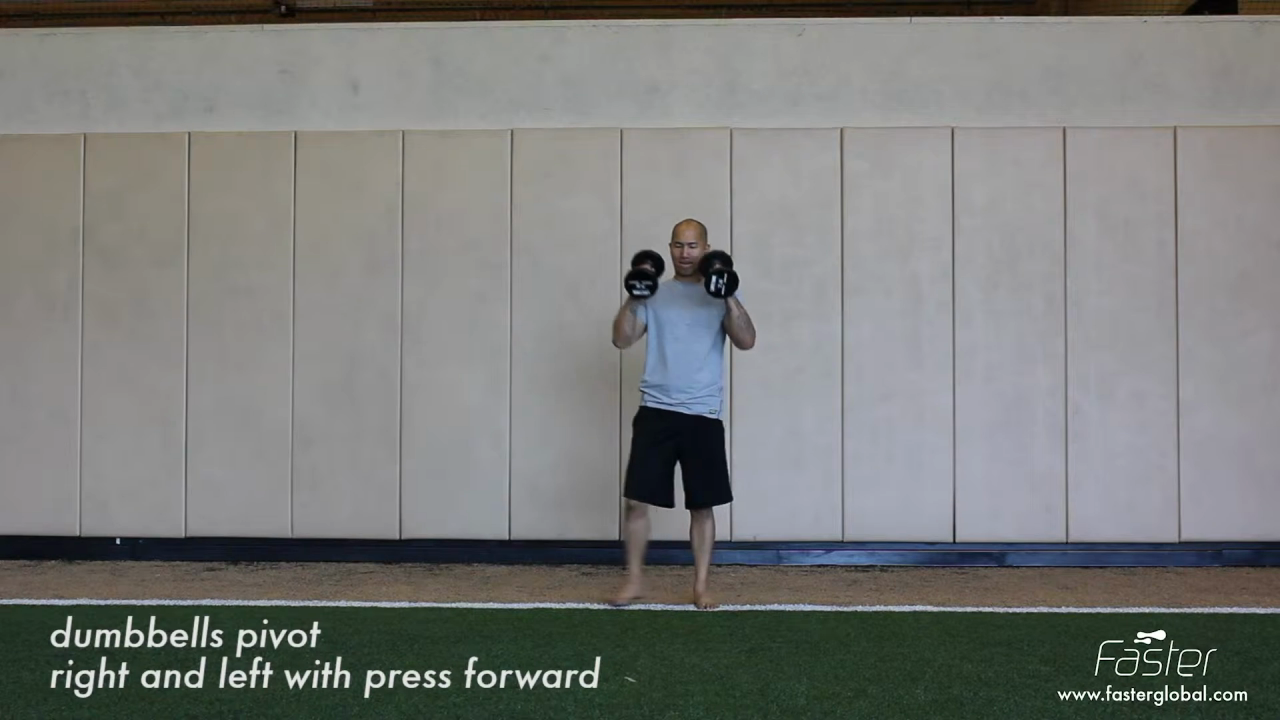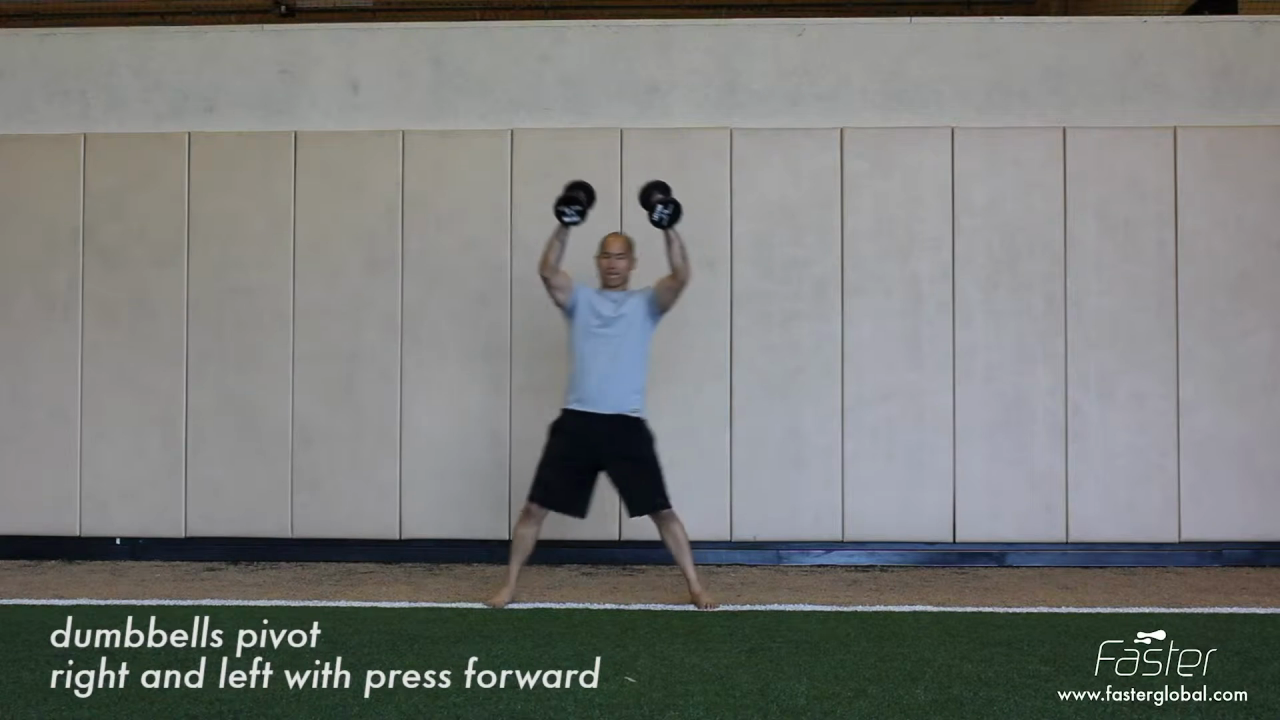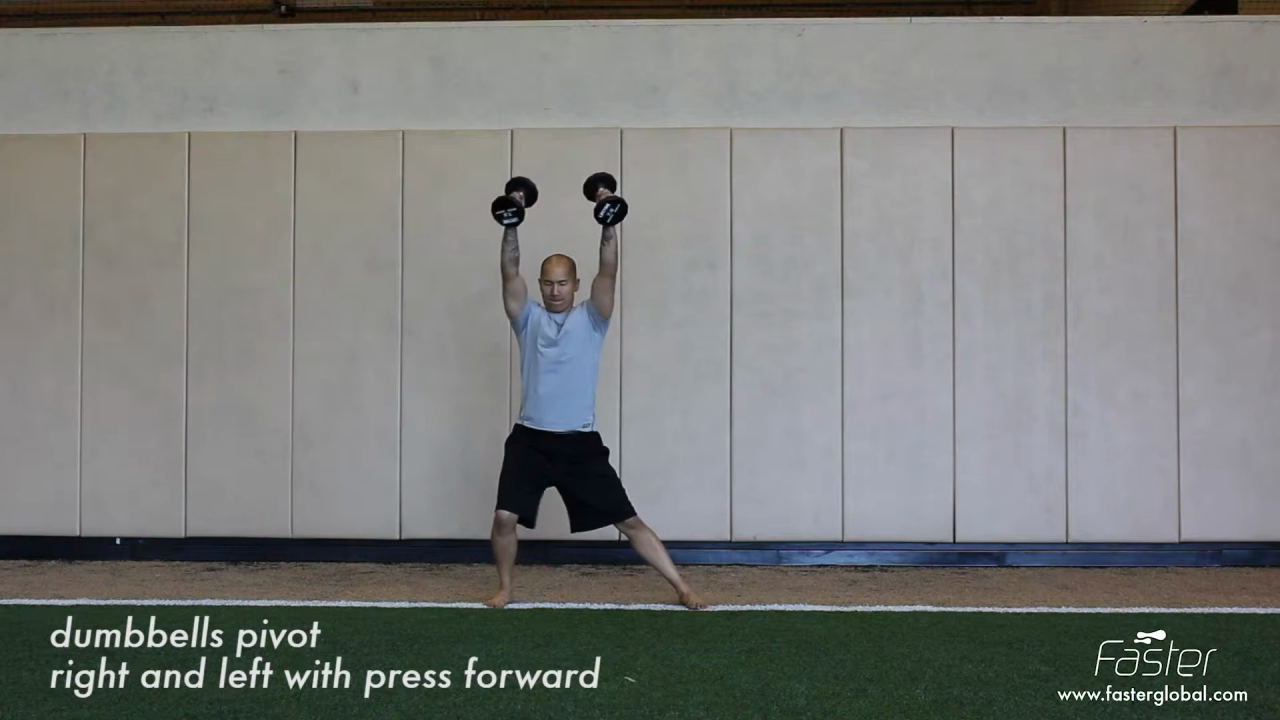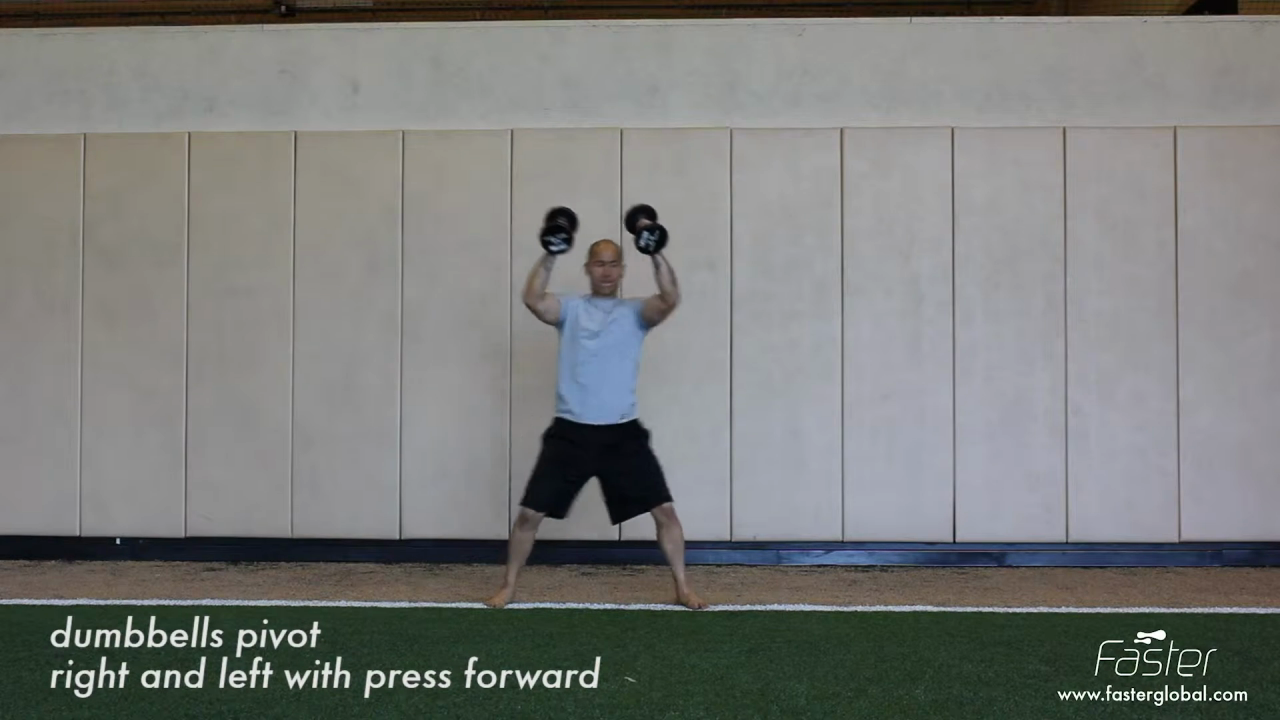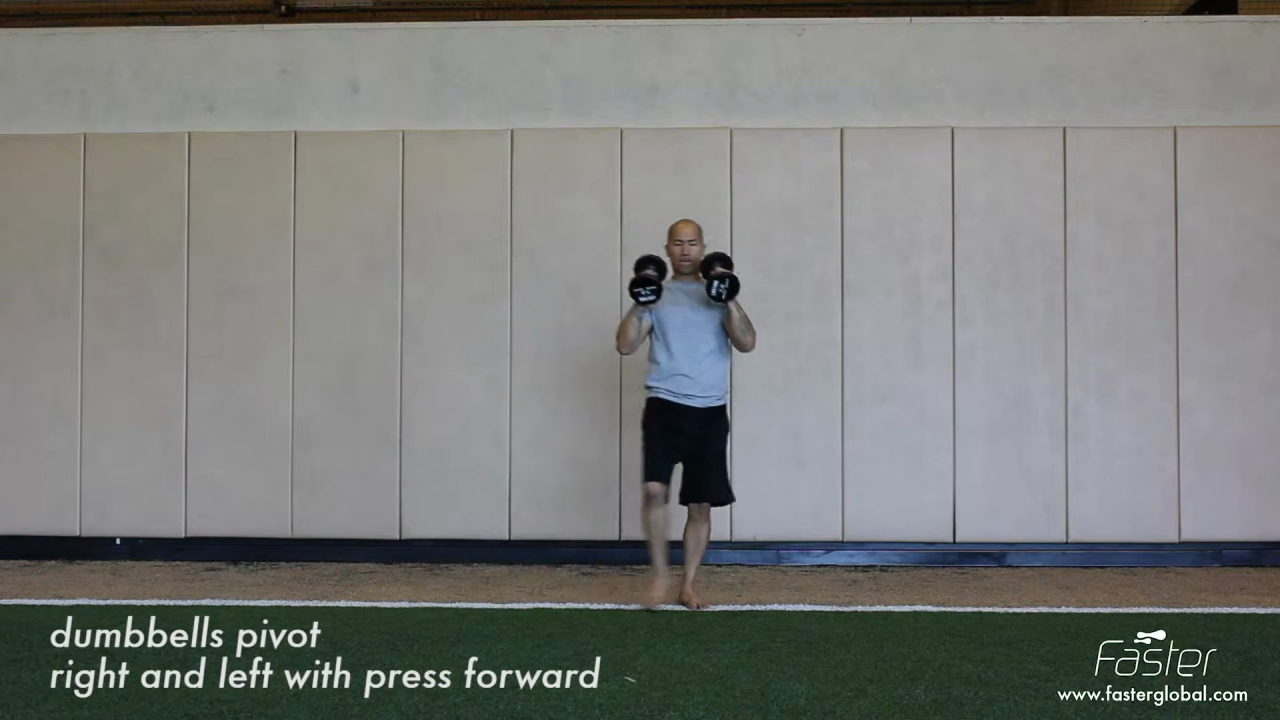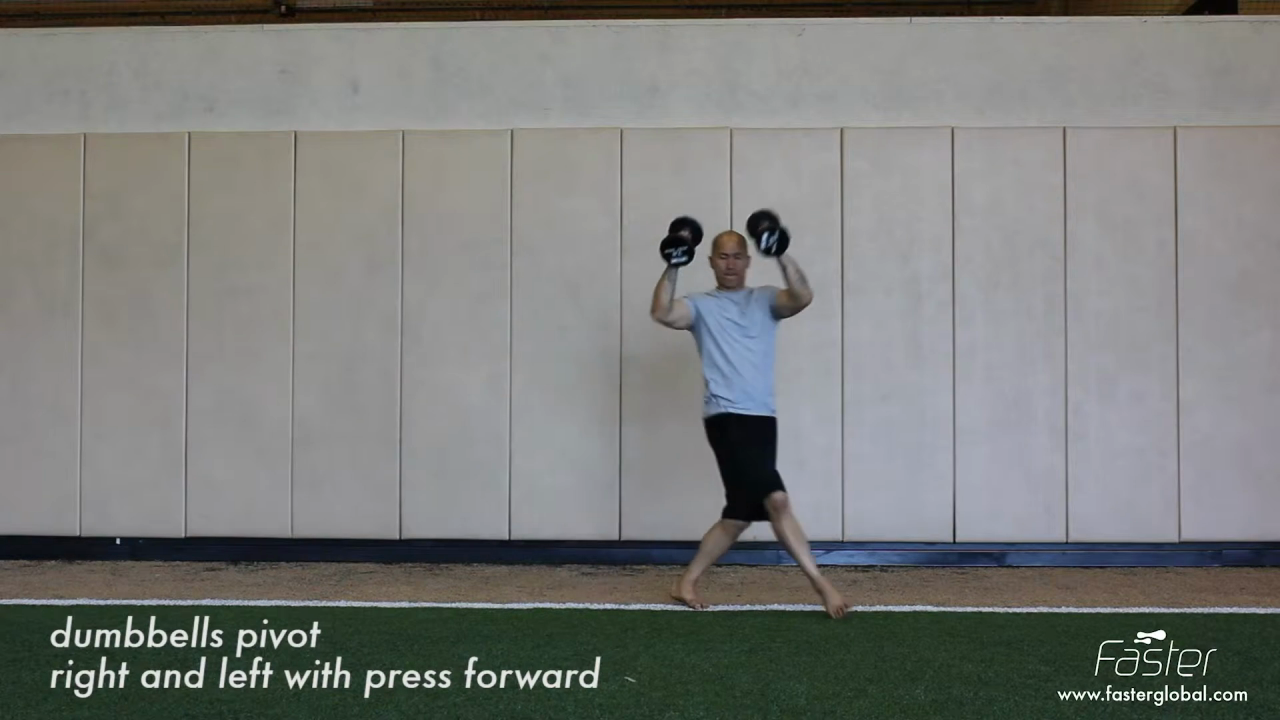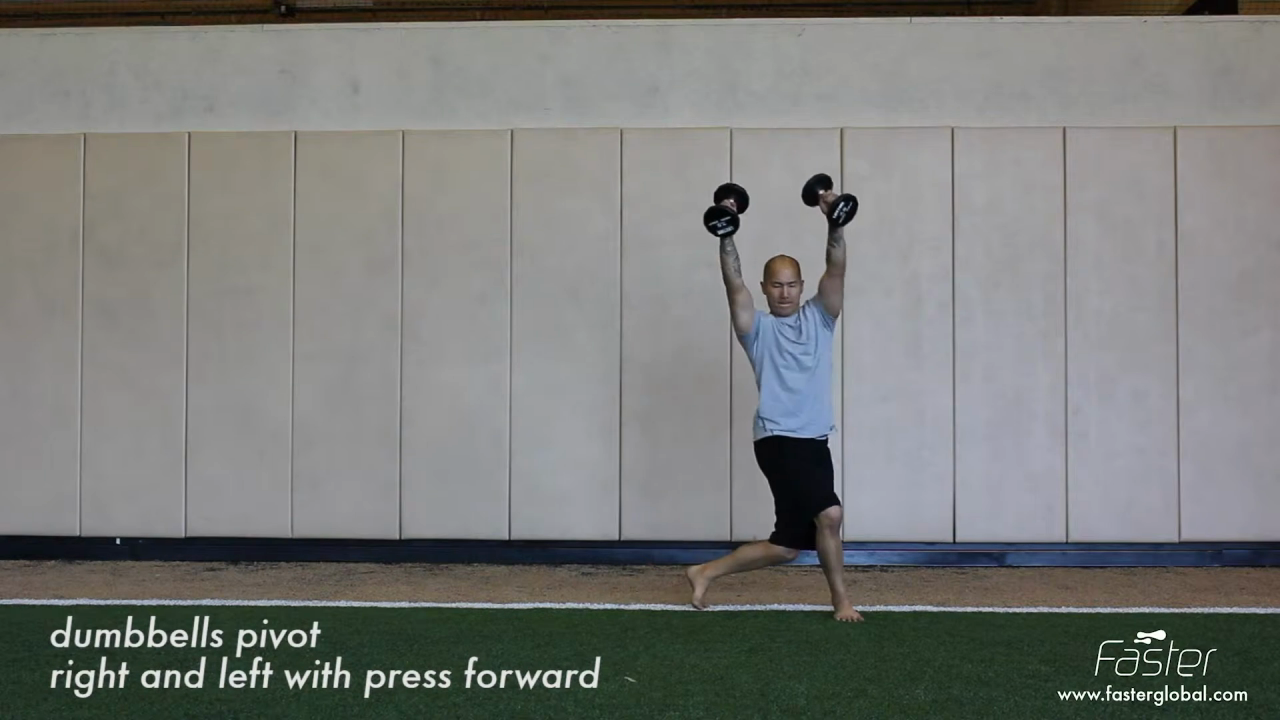
dt=0.5s
person 1, frame 1
left shoulder: (721, 294)
right shoulder: (654, 295)
left elbow: (746, 341)
right elbow: (622, 340)
left wrist: (729, 297)
right wrist: (633, 297)
left hip: (703, 416)
right hip: (656, 412)
left knee: (703, 506)
right knee: (637, 501)
left ankle: (701, 586)
right ankle: (634, 581)
person 1, frame 2
left shoulder: (646, 304)
right shoulder: (581, 298)
left elbow: (681, 276)
right elbow: (549, 271)
left wrist: (668, 227)
right wrist: (564, 225)
left hip: (626, 426)
right hip: (576, 420)
left knee: (661, 511)
right knee: (534, 509)
left ankle: (694, 586)
right ankle: (509, 586)
person 1, frame 3
left shoulder: (591, 319)
right shoulder: (528, 318)
left elbow: (608, 272)
right elbow: (510, 273)
left wrist: (609, 223)
right wrist: (511, 225)
left hip: (581, 443)
right hip: (530, 440)
left knee: (629, 521)
right knee: (504, 518)
left ankle: (682, 588)
right ankle: (505, 588)
person 1, frame 4
left shoulder: (636, 310)
right shoulder: (570, 306)
left elbow: (669, 301)
right elbow: (532, 299)
left wrist: (655, 254)
right wrist: (549, 255)
left hip: (622, 431)
right hip: (571, 430)
left knee: (663, 508)
right knee: (530, 513)
left ankle: (683, 586)
right ankle: (508, 587)
person 1, frame 5
left shoulder: (718, 295)
right shoulder: (657, 297)
left elbow: (746, 343)
right elbow: (625, 345)
left wrist: (728, 299)
right wrist: (639, 303)
left hip: (710, 412)
right hip: (665, 406)
left knee: (701, 504)
right knee: (653, 489)
left ankle: (689, 585)
right ankle: (660, 573)
person 1, frame 6
left shoulder: (765, 300)
right shoulder: (701, 306)
left elbow: (803, 296)
right elbow: (661, 312)
left wrist: (781, 254)
right wrist: (674, 264)
left hip: (762, 418)
right hip: (726, 419)
left knee: (741, 514)
right knee: (776, 500)
left ankle: (688, 580)
right ankle: (824, 587)
person 1, frame 7
left shoulder: (820, 318)
right shoulder: (758, 328)
left elbow: (836, 269)
right elbow: (734, 284)
left wrist: (834, 221)
right wrist: (726, 233)
left hip: (815, 442)
right hip: (778, 441)
left knee: (787, 545)
right knee: (829, 515)
left ankle: (706, 572)
right ankle: (840, 598)
